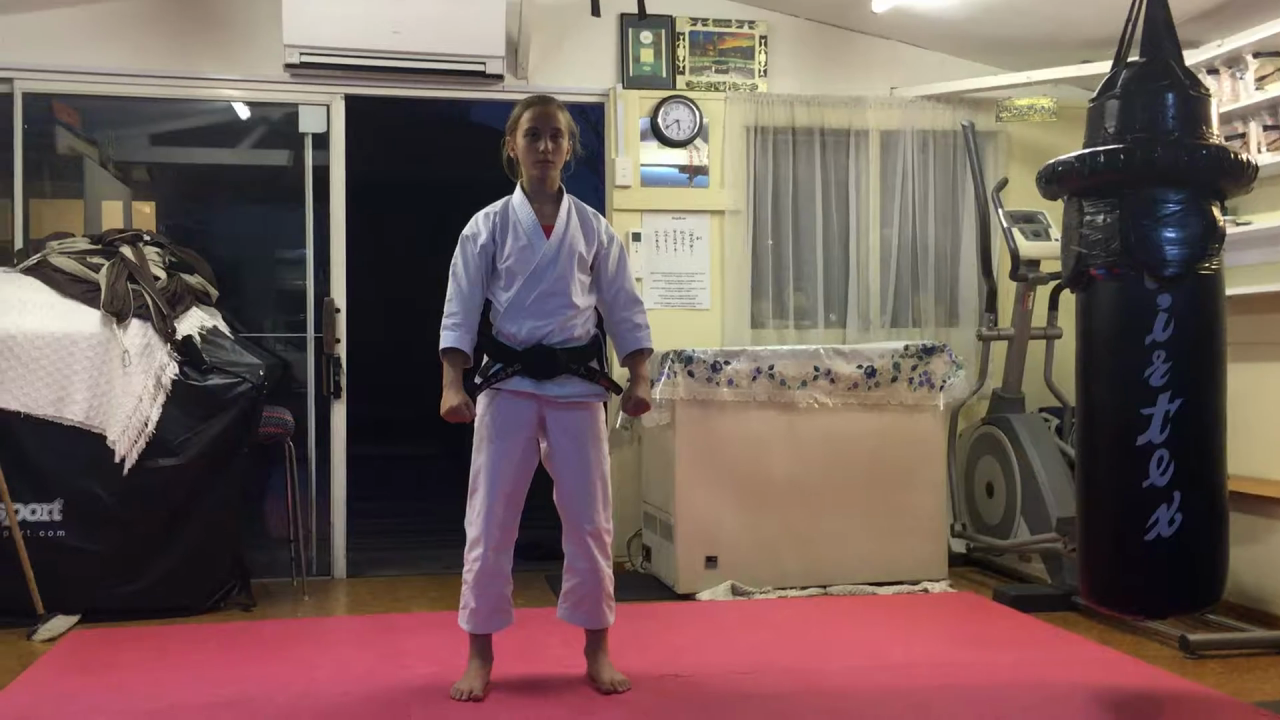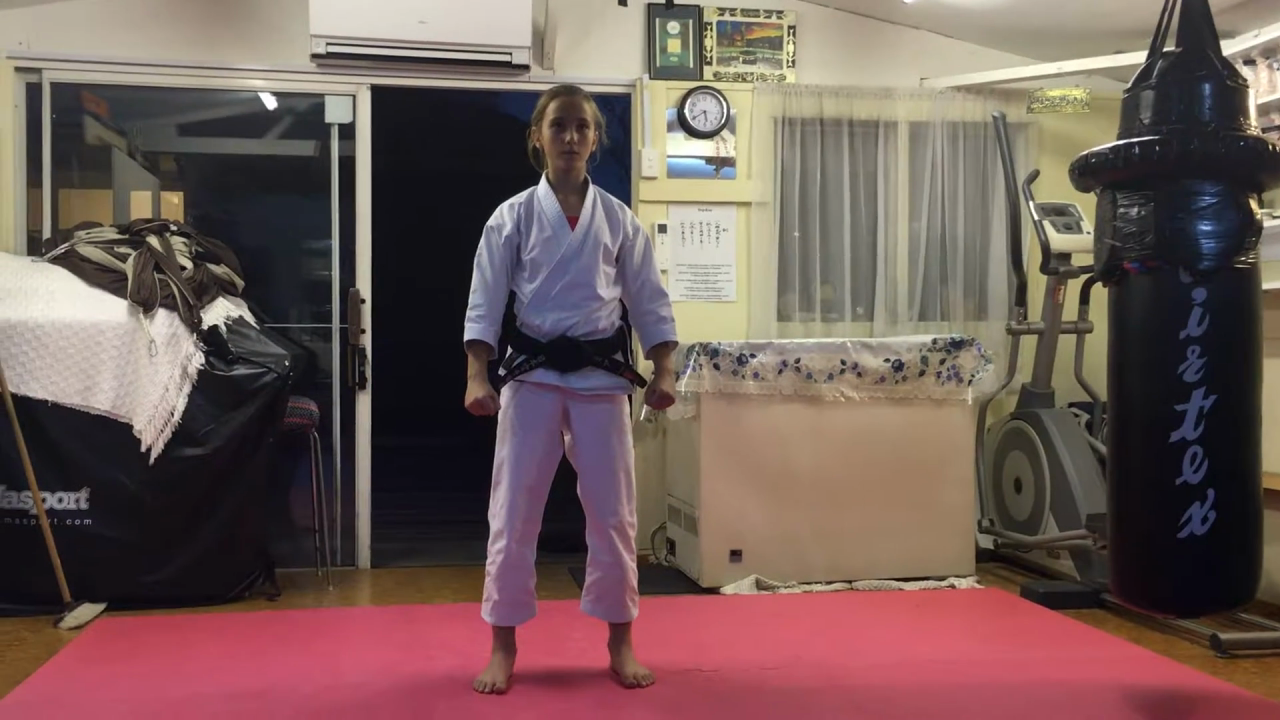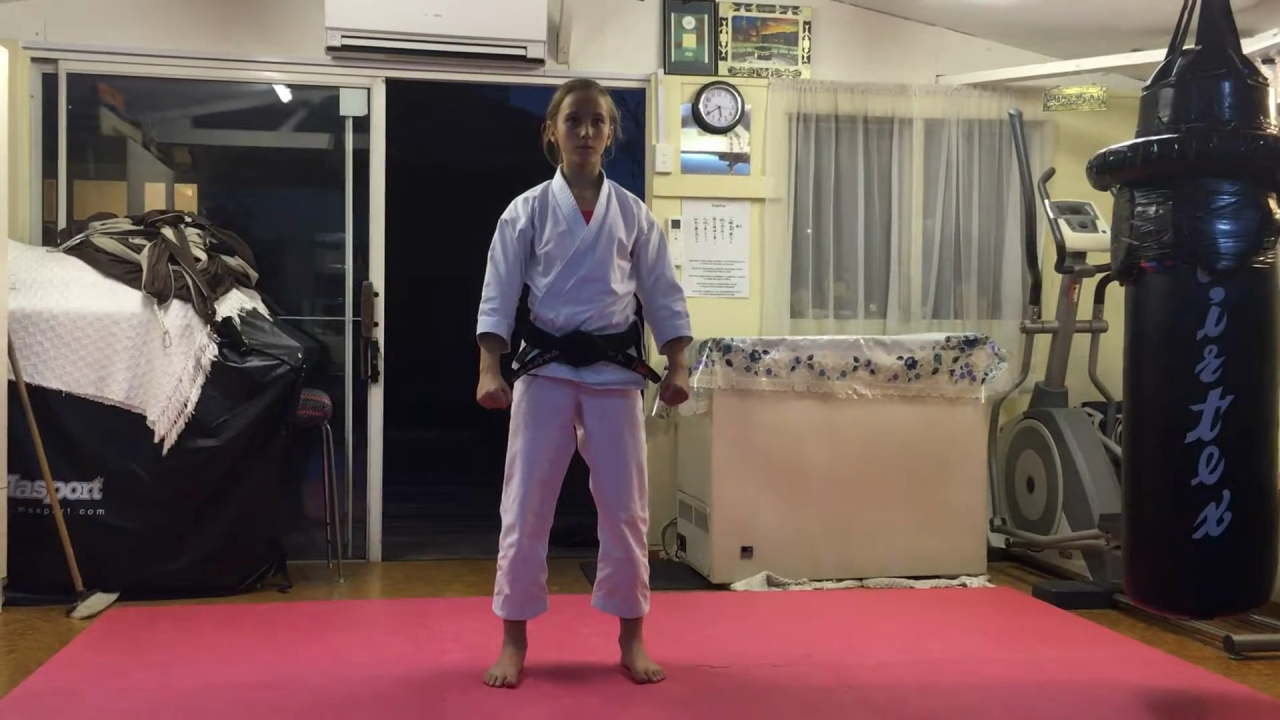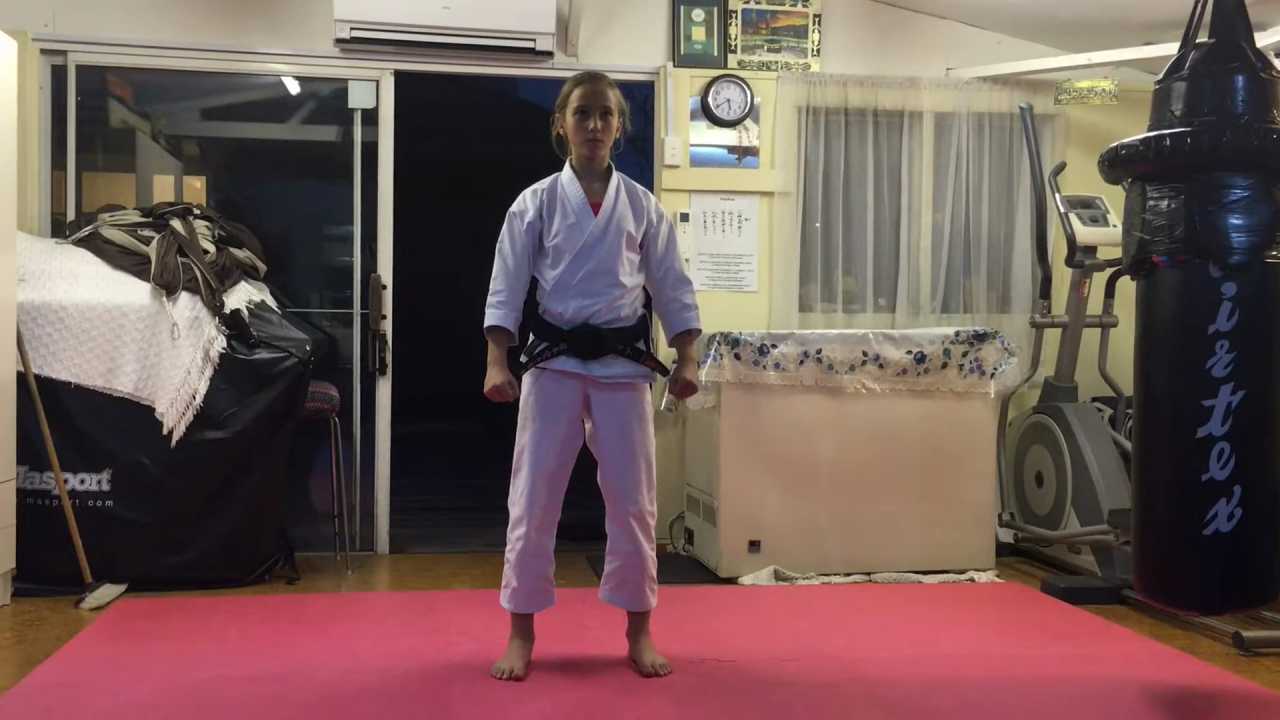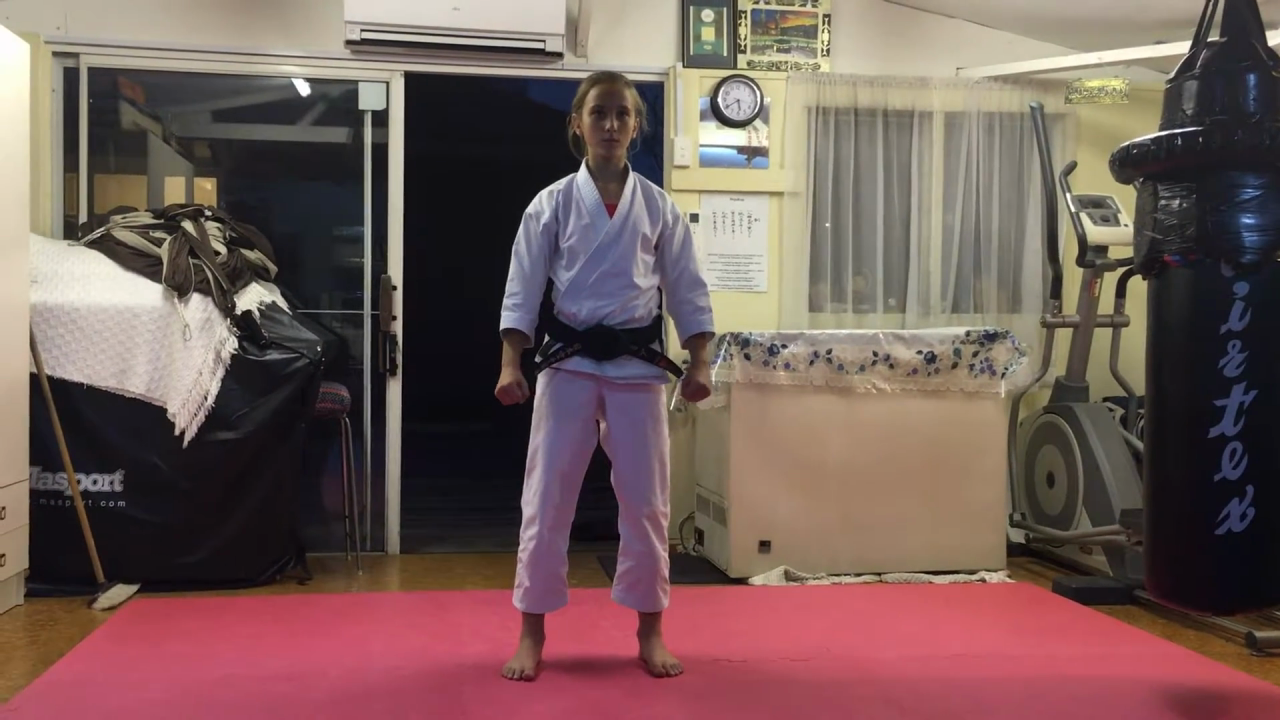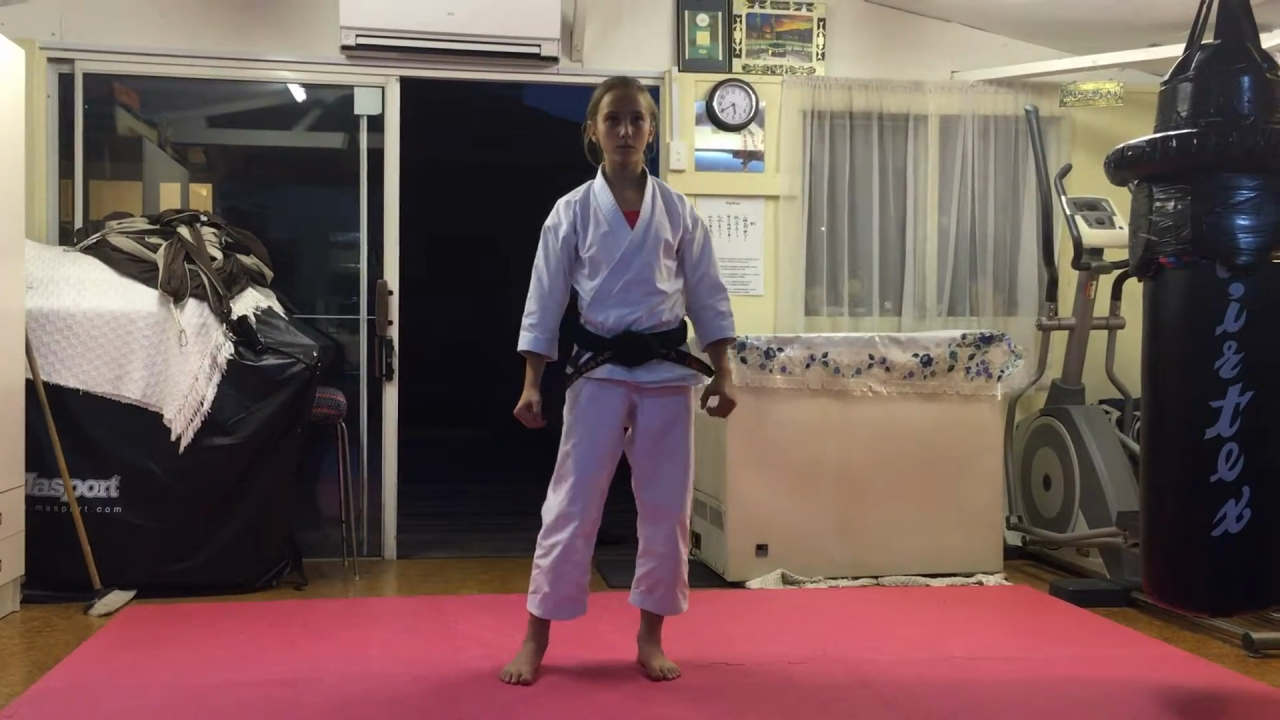
dt=0.5s
person 1, frame 1
left shoulder: (593, 228)
right shoulder: (488, 225)
left elbow: (624, 306)
right elbow: (461, 309)
left wrist: (639, 378)
right wrist: (453, 385)
left hip: (577, 385)
right hip: (508, 384)
left knee: (589, 518)
right knee: (491, 518)
left ankle: (597, 648)
right ankle: (480, 652)
person 1, frame 2
left shoulder: (618, 219)
right shoulder: (513, 216)
left elbow: (649, 299)
right elbow: (485, 300)
left wrist: (664, 370)
right wrist: (477, 376)
left hip: (602, 376)
right hip: (531, 375)
left knee: (613, 511)
right knee: (514, 510)
left ankle: (620, 642)
right ankle: (503, 645)
person 1, frame 3
left shoulder: (633, 213)
right shoulder: (527, 210)
left elbow: (662, 294)
right elbow: (499, 294)
left wrist: (676, 367)
right wrist: (489, 370)
left hip: (614, 370)
right hip: (545, 368)
left knee: (625, 505)
right knee: (526, 504)
left ankle: (631, 636)
right ankle: (514, 638)
person 1, frame 4
left shoulder: (641, 205)
right shoulder: (536, 202)
left elbow: (672, 286)
right elbow: (506, 286)
left wrist: (686, 359)
right wrist: (497, 362)
left hip: (623, 362)
right hip: (554, 360)
left knee: (632, 498)
right knee: (534, 497)
left ankle: (639, 629)
right ankle: (521, 631)
person 1, frame 5
left shoulder: (658, 206)
right shoulder: (553, 202)
left elbow: (687, 288)
right elbow: (523, 288)
left wrist: (699, 362)
right wrist: (510, 364)
left hip: (638, 363)
right hip: (569, 361)
left knee: (646, 499)
right knee: (547, 497)
left ankle: (649, 629)
right ankle: (532, 631)
person 1, frame 6
left shoulder: (677, 210)
right shoulder: (572, 211)
left elbow: (707, 295)
right elbow: (546, 299)
left wrist: (721, 372)
right wrist: (533, 382)
left hip: (667, 370)
right hip: (599, 368)
left knee: (665, 505)
right knee: (573, 501)
left ankle: (650, 636)
right ankle: (537, 635)
